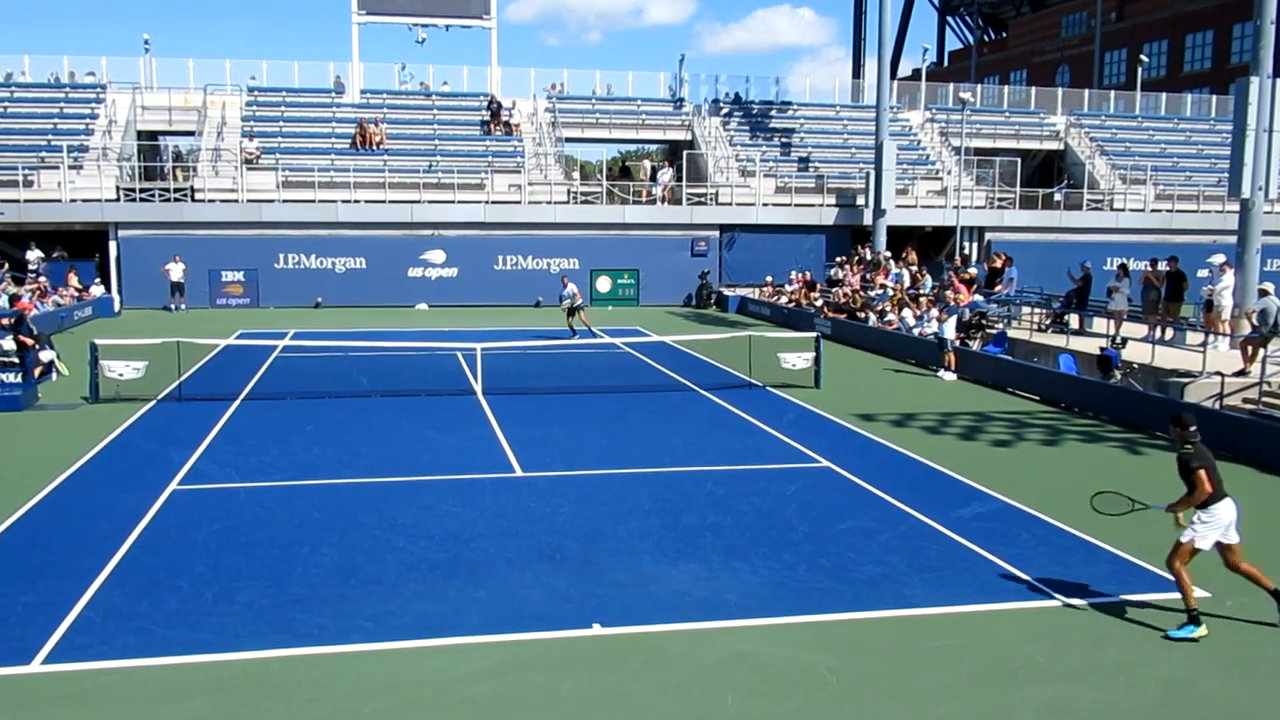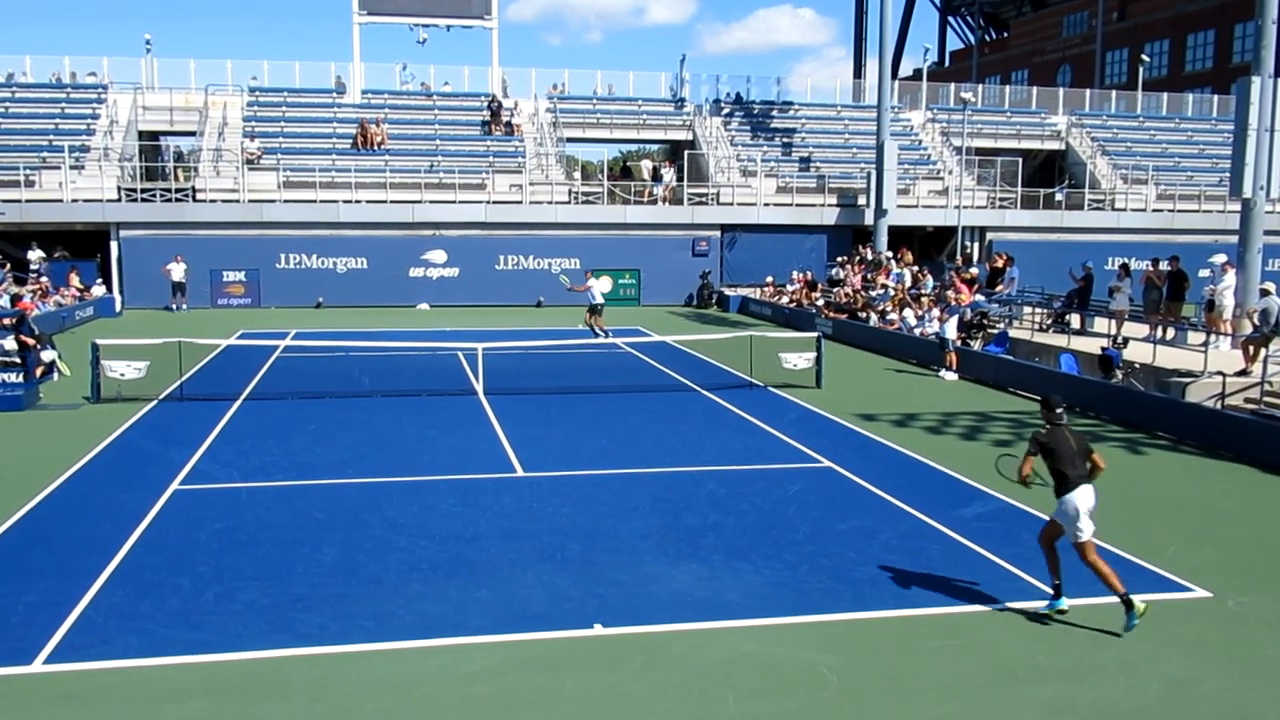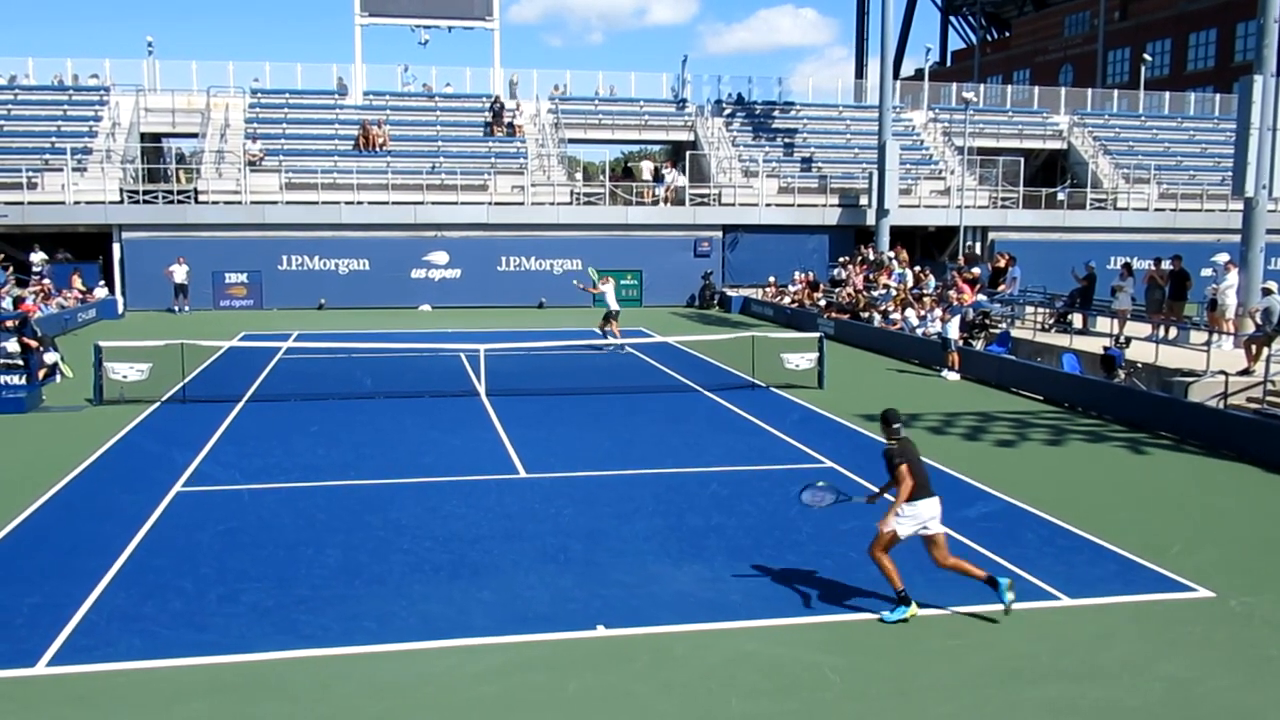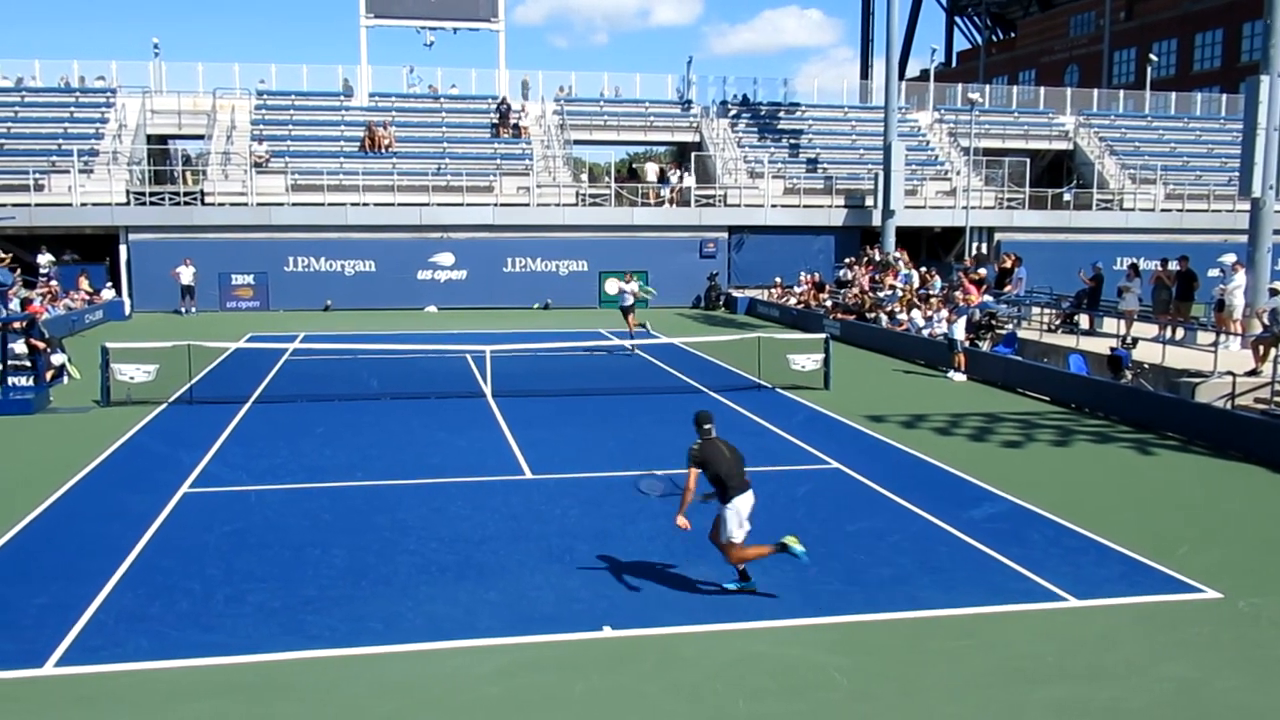
dt=0.3s
person 1, frame 1
left shoulder: (1186, 454)
right shoulder: (1198, 449)
left elbow: (1205, 489)
left wrist: (1178, 507)
right wrist: (1181, 505)
left hip: (1212, 514)
right hip: (1226, 507)
left knee: (1174, 563)
right knee: (1234, 564)
left ankle: (1195, 623)
person 1, frame 2
left shoulder: (1040, 435)
right shoulder: (1077, 436)
left elbow: (1024, 472)
right elbow: (1099, 466)
left wrist: (1024, 480)
left hip: (1072, 499)
right hip: (1085, 493)
left knee: (1090, 558)
right knee: (1045, 538)
left ankle: (1129, 604)
right ankle: (1058, 598)
person 1, frame 3
left shoulder: (891, 450)
right shoulder: (906, 443)
left elbow: (906, 482)
left wrist: (890, 514)
right wrist: (879, 493)
left hip: (915, 507)
right hip: (930, 503)
left knee: (876, 551)
right knee: (942, 560)
left ankle: (905, 603)
right ankle: (997, 583)
person 1, frame 4
left shoulder: (695, 450)
right shoulder: (726, 445)
left elbow: (690, 486)
left wrist: (680, 514)
right wrist: (715, 494)
left hip: (735, 503)
right hip: (745, 495)
left knee: (735, 556)
right knee: (715, 538)
left ankle: (784, 546)
right ankle: (745, 579)
